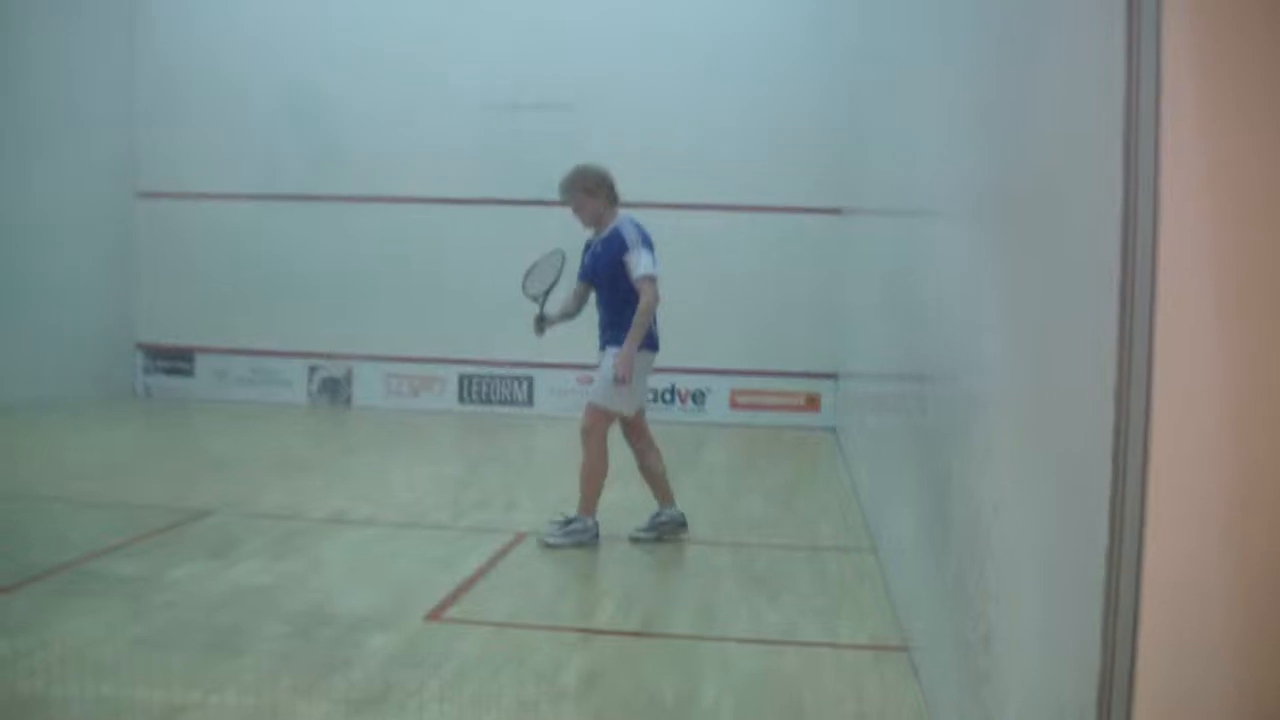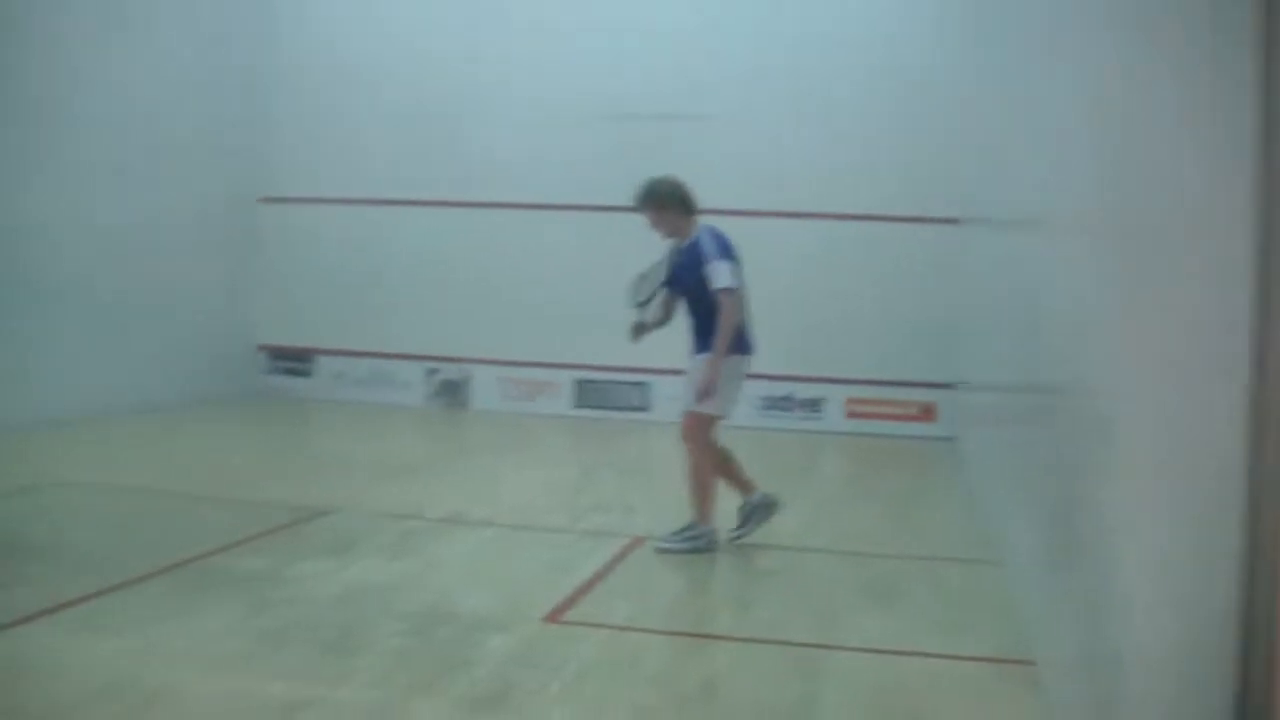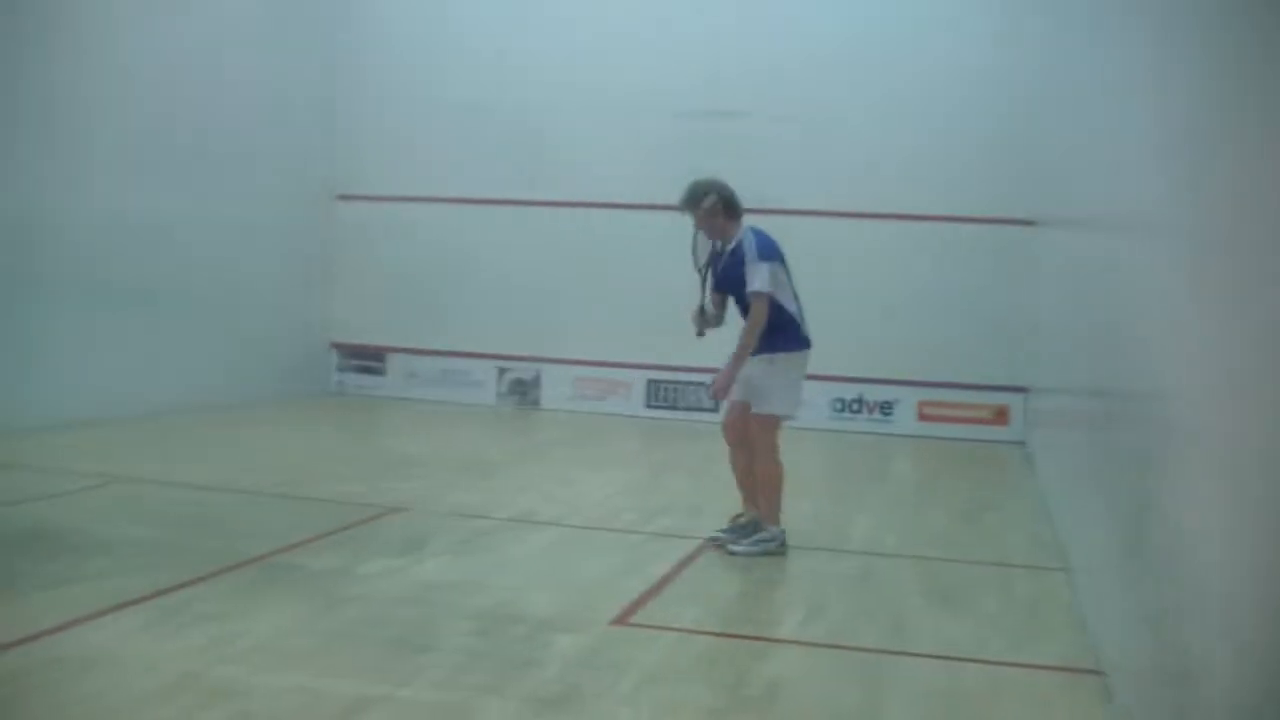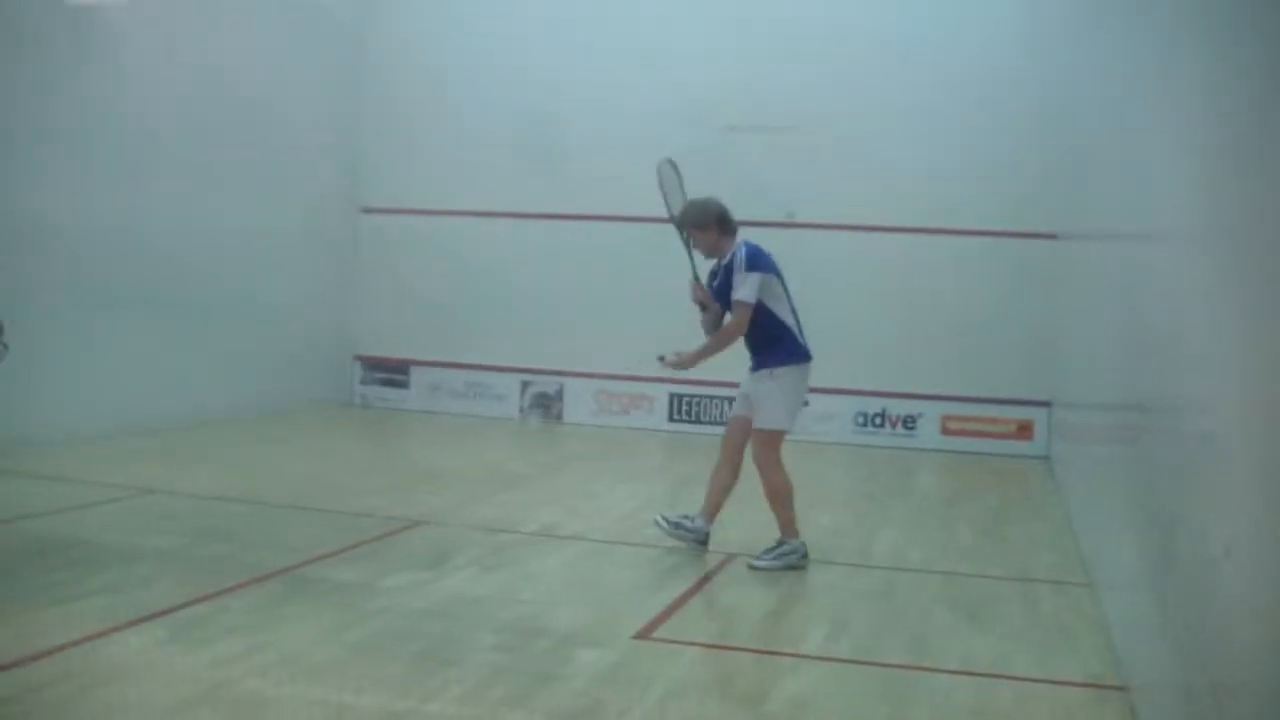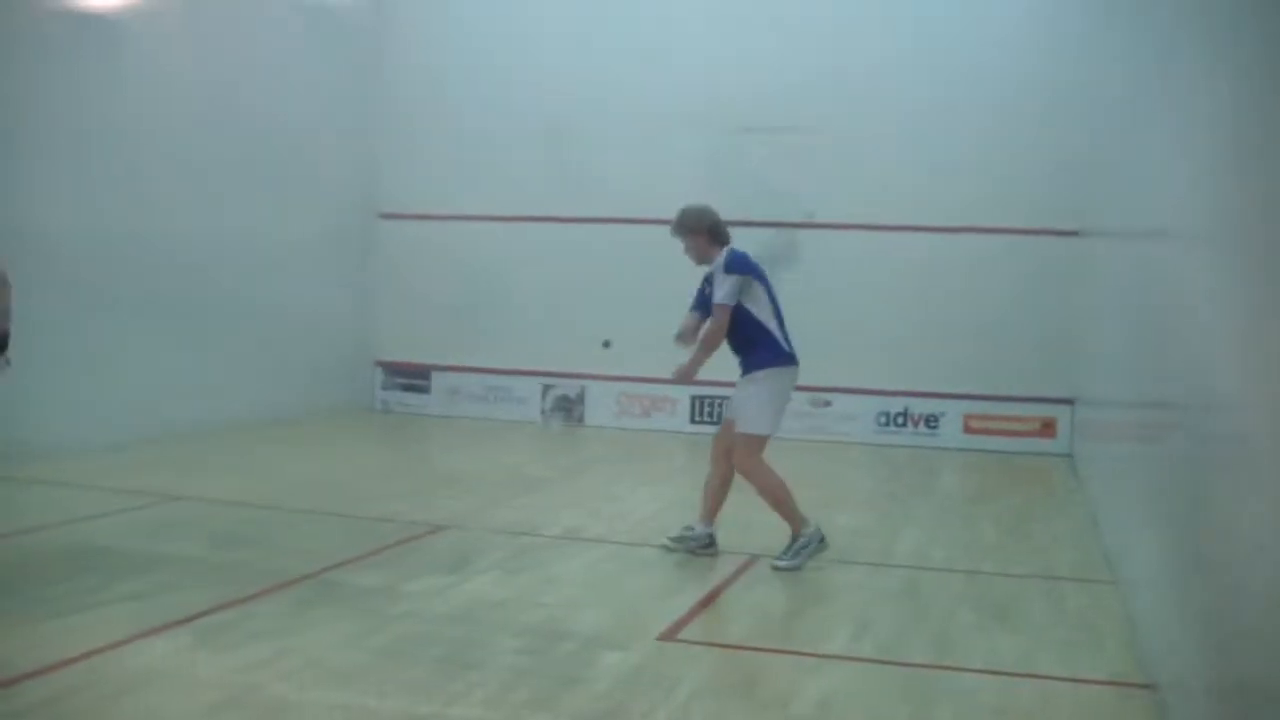
dt=0.2s
person 1, frame 1
left shoulder: (630, 235)
right shoulder: (593, 246)
left elbow: (649, 297)
right elbow: (579, 299)
left wrist: (628, 351)
right wrist: (552, 318)
left hip: (630, 349)
right hip: (614, 348)
left knee: (592, 430)
right knee: (636, 434)
left ankle: (585, 522)
right ankle: (669, 513)
person 1, frame 2
left shoulder: (710, 245)
right shoulder: (679, 252)
left elbow: (731, 308)
right elbow: (667, 308)
left wrist: (713, 365)
right wrist: (647, 325)
left hip: (723, 353)
right hip: (707, 352)
left knee: (693, 435)
right knee: (699, 436)
left ankle: (701, 528)
right ankle: (755, 498)
person 1, frame 3
left shoulder: (755, 246)
right shoulder: (722, 254)
left elbow: (758, 314)
right elbow: (718, 312)
left wrist: (730, 369)
right wrist: (704, 318)
left hip: (783, 350)
right hip: (761, 351)
left knee: (760, 438)
right knee: (734, 430)
left ankle: (772, 531)
right ankle: (752, 516)
person 1, frame 4
left shoulder: (748, 258)
right shoulder: (719, 271)
left elbow: (737, 326)
right elbow: (713, 328)
left wrist: (693, 358)
right wrist: (704, 305)
left hip: (785, 365)
right hip: (762, 367)
left knee: (764, 454)
right knee: (731, 447)
left ankle: (792, 544)
right ankle: (701, 525)
person 1, frame 5
left shoulder: (732, 262)
right shoulder: (711, 279)
left elbow: (719, 328)
right elbow: (689, 331)
left wrist: (692, 365)
right wrist: (687, 334)
left hip: (771, 368)
right hip: (755, 371)
left knee: (746, 460)
right knee: (722, 450)
left ankle: (807, 533)
right ankle: (703, 531)
